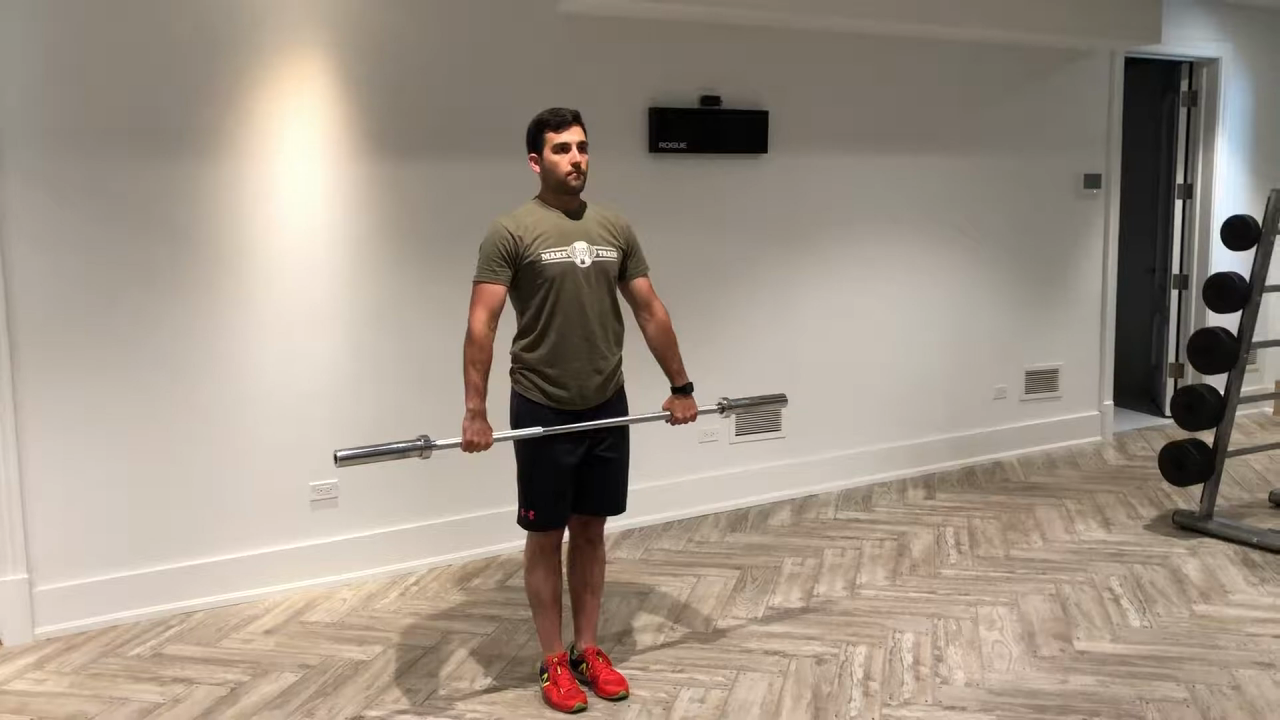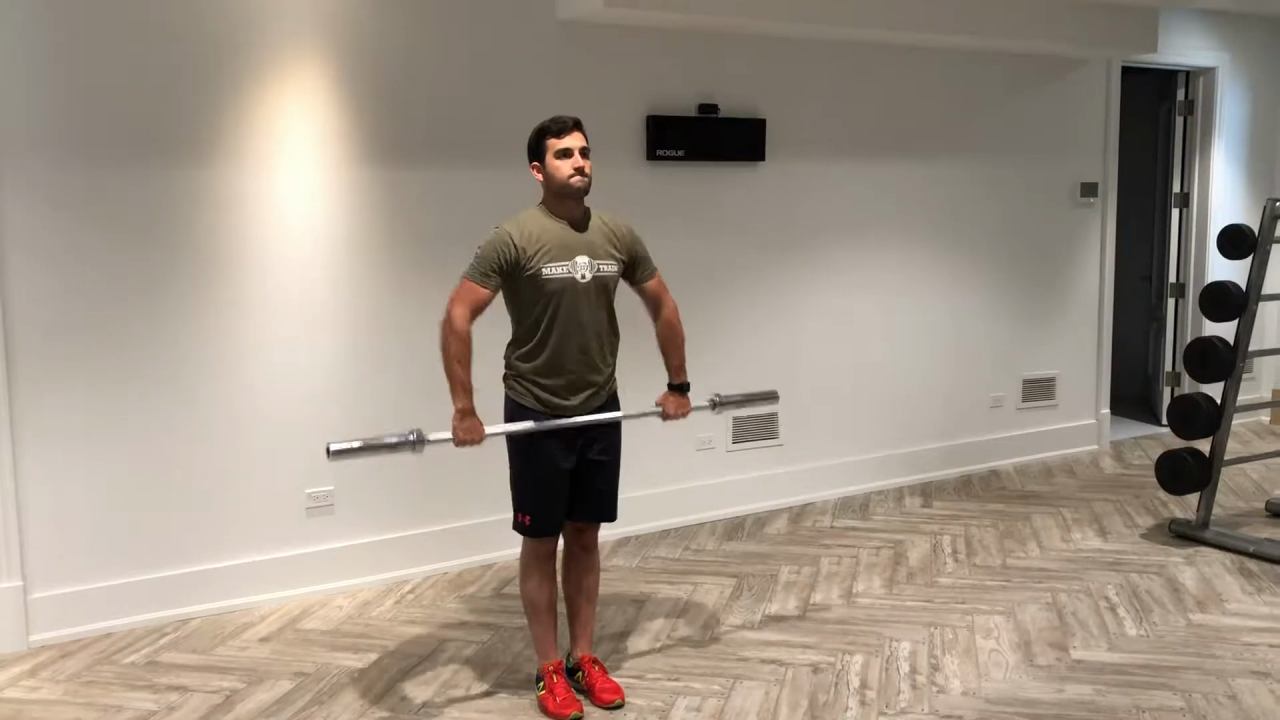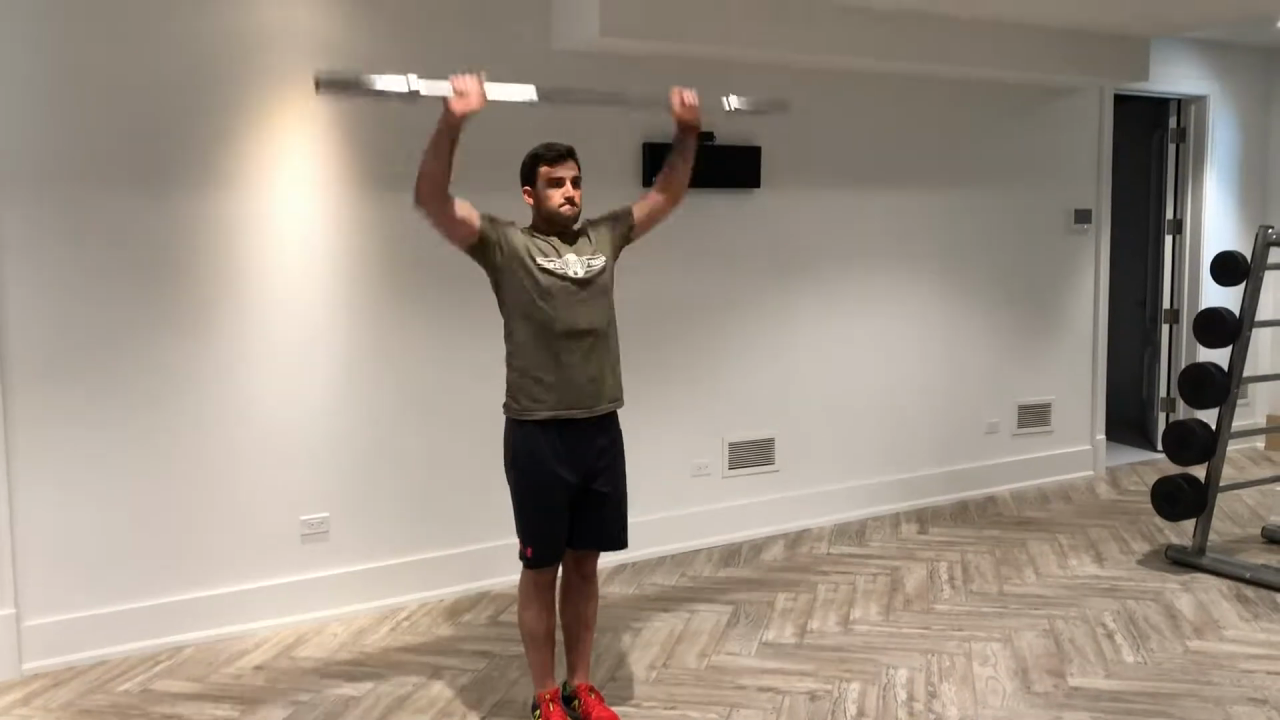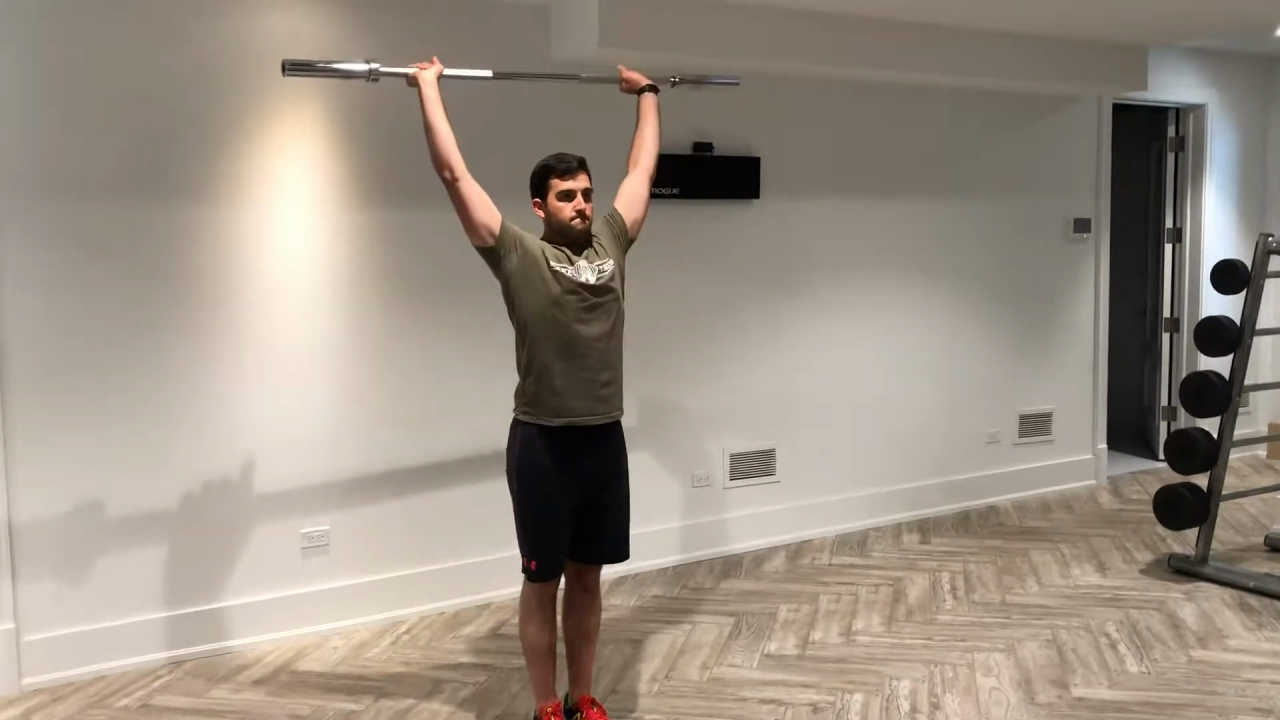
dt=0.5s
person 1, frame 1
left shoulder: (615, 227)
right shoulder: (511, 231)
left elbow: (649, 310)
right elbow: (482, 323)
left wrist: (680, 386)
right wrist: (475, 410)
left hip: (607, 405)
right hip: (543, 410)
left knee: (591, 530)
right knee: (546, 535)
left ankle: (588, 649)
right ankle: (553, 661)
person 1, frame 2
left shoulder: (618, 234)
right shoulder: (514, 238)
left elbow: (663, 304)
right elbow: (456, 315)
left wrist: (676, 383)
right wrist: (465, 408)
left hip: (599, 412)
right hip: (536, 416)
left knee: (585, 534)
right knee: (541, 541)
left ankle: (584, 657)
right ankle: (548, 670)
person 1, frame 3
left shoulder: (604, 233)
right shoulder: (504, 241)
left elbow: (669, 192)
right elbow: (432, 201)
left wrist: (686, 133)
right wrist: (452, 122)
left hip: (601, 429)
right hip: (538, 433)
left knee: (584, 563)
right knee: (541, 569)
person 1, frame 4
left shoulder: (612, 242)
right shoulder: (516, 253)
left elbow: (643, 168)
right elbow: (454, 173)
left wrist: (645, 94)
right wrist: (428, 88)
left hip: (605, 439)
right hip: (543, 443)
left knee: (588, 578)
right knee: (543, 582)
